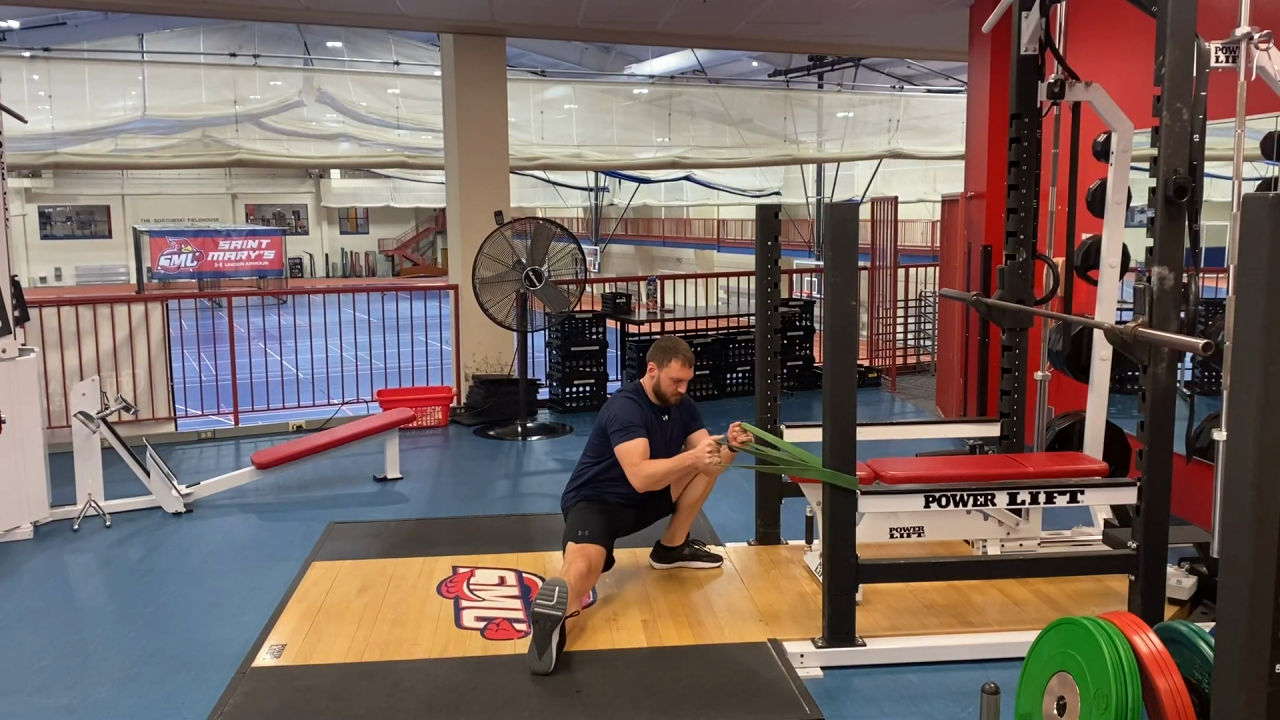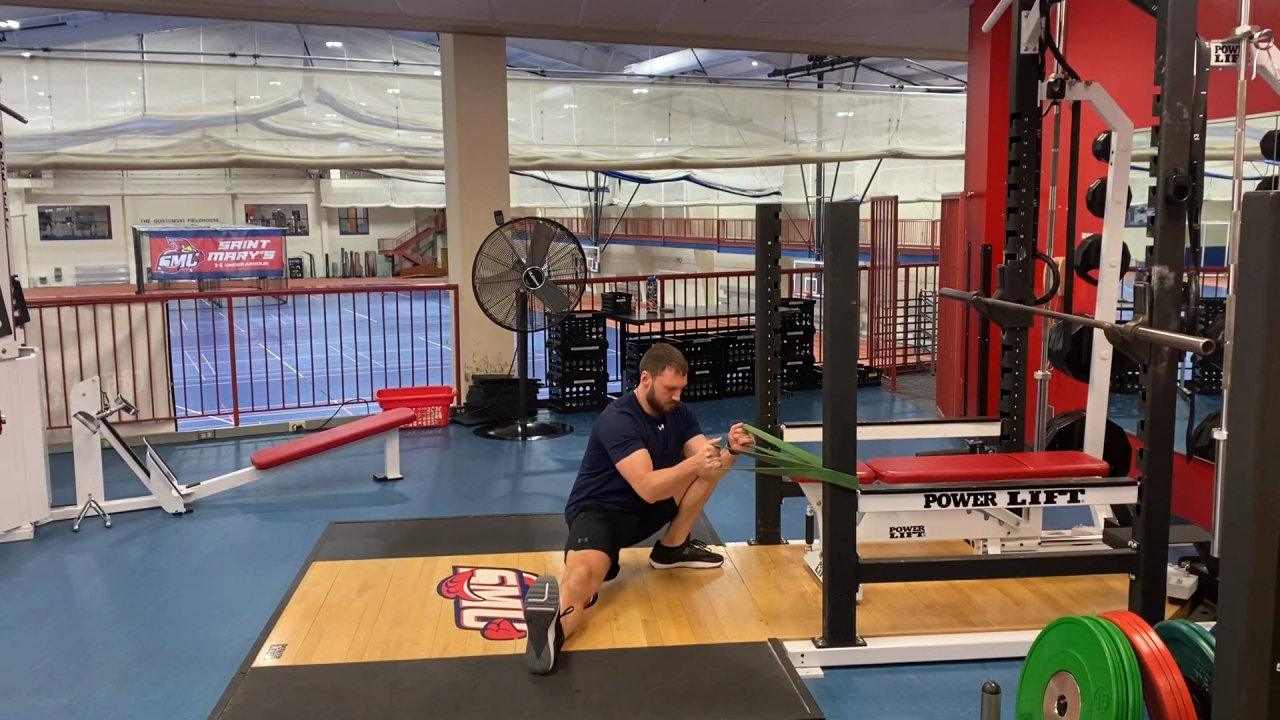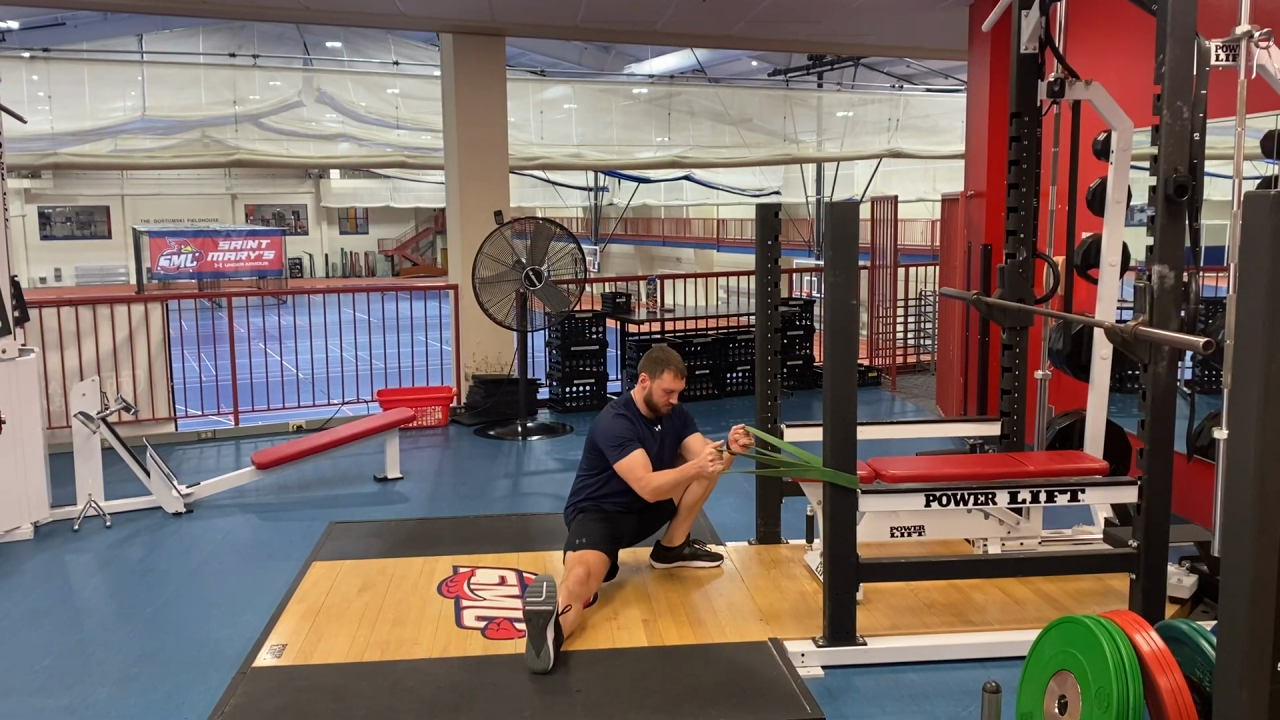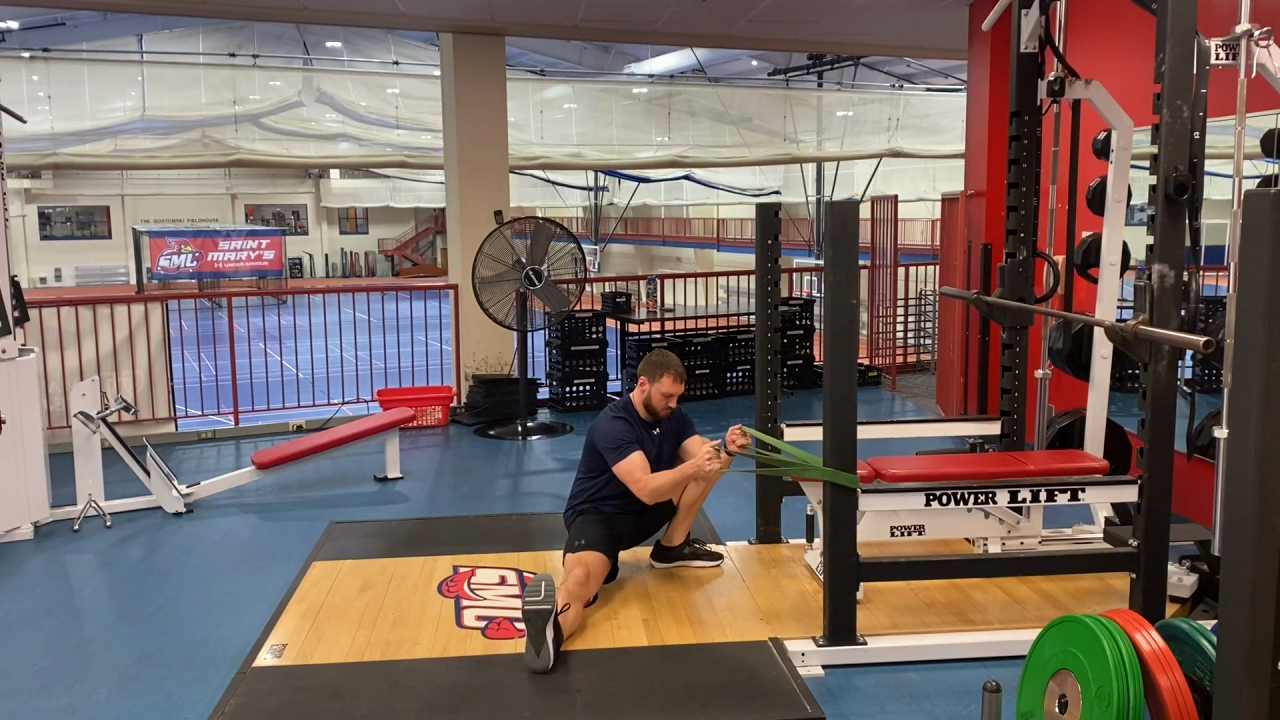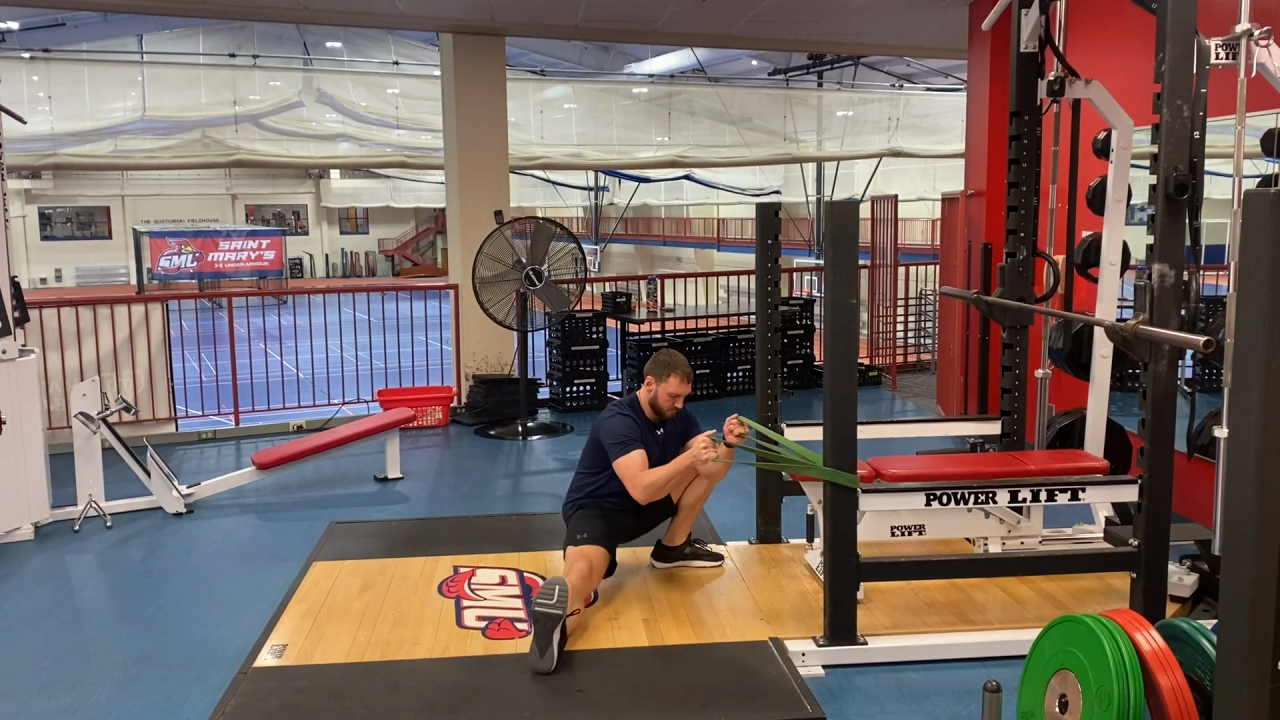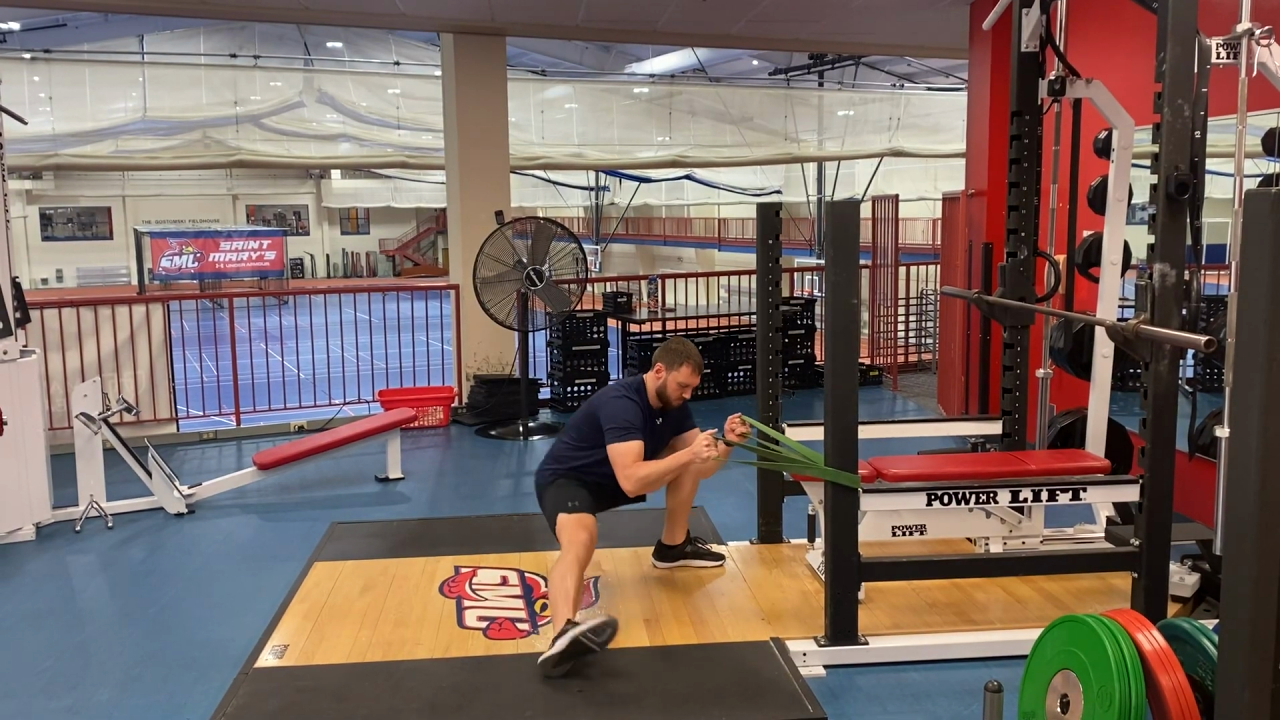
dt=0.3s
person 1, frame 1
left shoulder: (683, 406)
right shoulder: (625, 407)
left elbow: (709, 464)
right elbow: (640, 476)
left wrist: (729, 447)
right wrist: (692, 457)
left hip: (641, 501)
right hip: (594, 502)
left knee: (707, 468)
right knee: (580, 569)
left ankle: (672, 548)
right ankle: (551, 625)
person 1, frame 2
left shoulder: (679, 414)
right shoulder: (618, 421)
left elbow: (707, 467)
right elbow: (647, 487)
left wrist: (729, 451)
right wrist: (694, 463)
left hip: (645, 509)
right hip: (599, 512)
left knee: (710, 469)
right knee: (583, 575)
left ankle: (672, 548)
person 1, frame 3
left shoulder: (675, 414)
right shoulder: (614, 423)
left elbow: (703, 463)
right elbow: (648, 487)
left wrist: (729, 450)
right wrist: (697, 467)
left hip: (644, 510)
right hip: (598, 513)
left knee: (707, 468)
right knee: (581, 576)
left ankle: (673, 548)
person 1, frame 4
left shoulder: (673, 416)
right shoulder: (612, 425)
left elbow: (704, 466)
right elbow: (646, 489)
left wrist: (727, 451)
right wrist: (694, 466)
left hip: (643, 512)
right hip: (598, 515)
left knee: (708, 467)
right knee: (581, 577)
left ankle: (672, 547)
right ankle: (550, 628)
person 1, frame 5
left shoulder: (678, 416)
right shoulder: (617, 422)
left elbow: (710, 470)
right elbow: (641, 490)
left wrist: (727, 445)
right wrist: (690, 456)
left hip: (643, 507)
right hip: (596, 509)
left knee: (711, 465)
right knee: (583, 568)
left ankle: (673, 546)
right ankle: (554, 627)
person 1, frame 6
left shoulder: (674, 404)
right shoulder: (621, 402)
left elbow: (697, 464)
right elbow: (631, 481)
left wrist: (725, 443)
right wrist: (689, 455)
left hip: (606, 478)
right hip: (564, 478)
left knee: (686, 462)
right knee: (580, 539)
left ankle: (673, 546)
right ankle: (564, 633)
